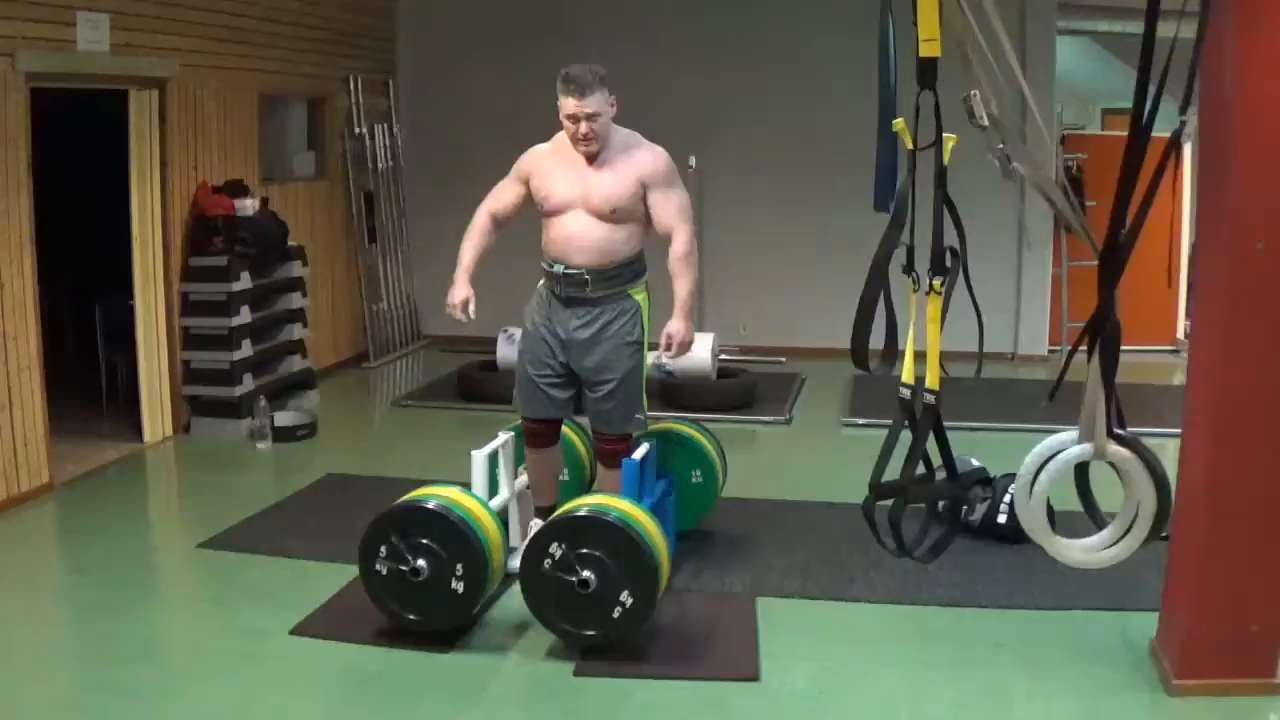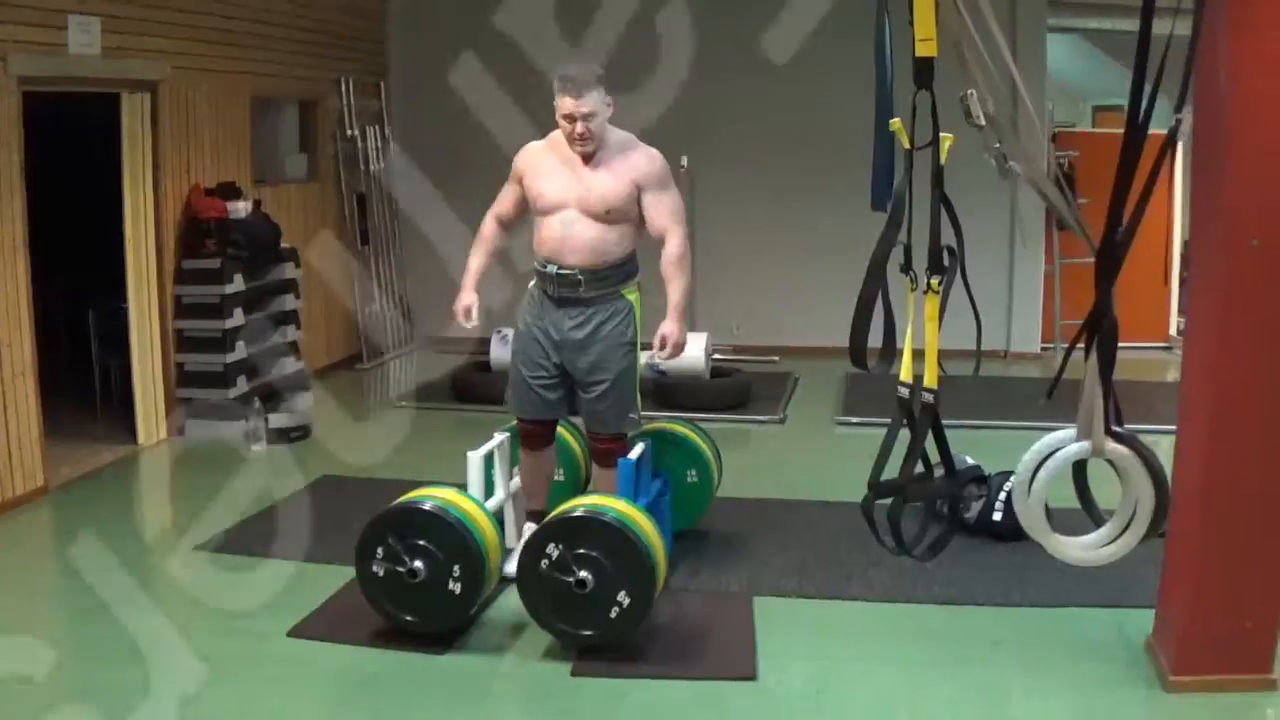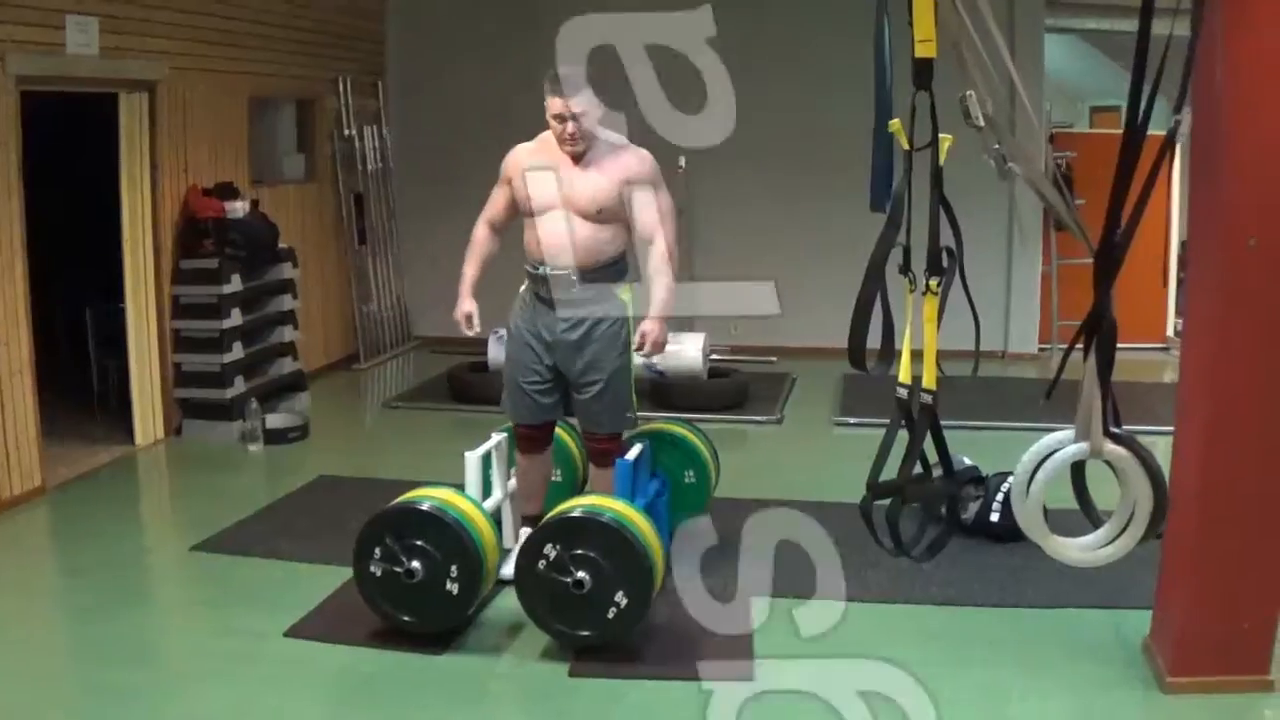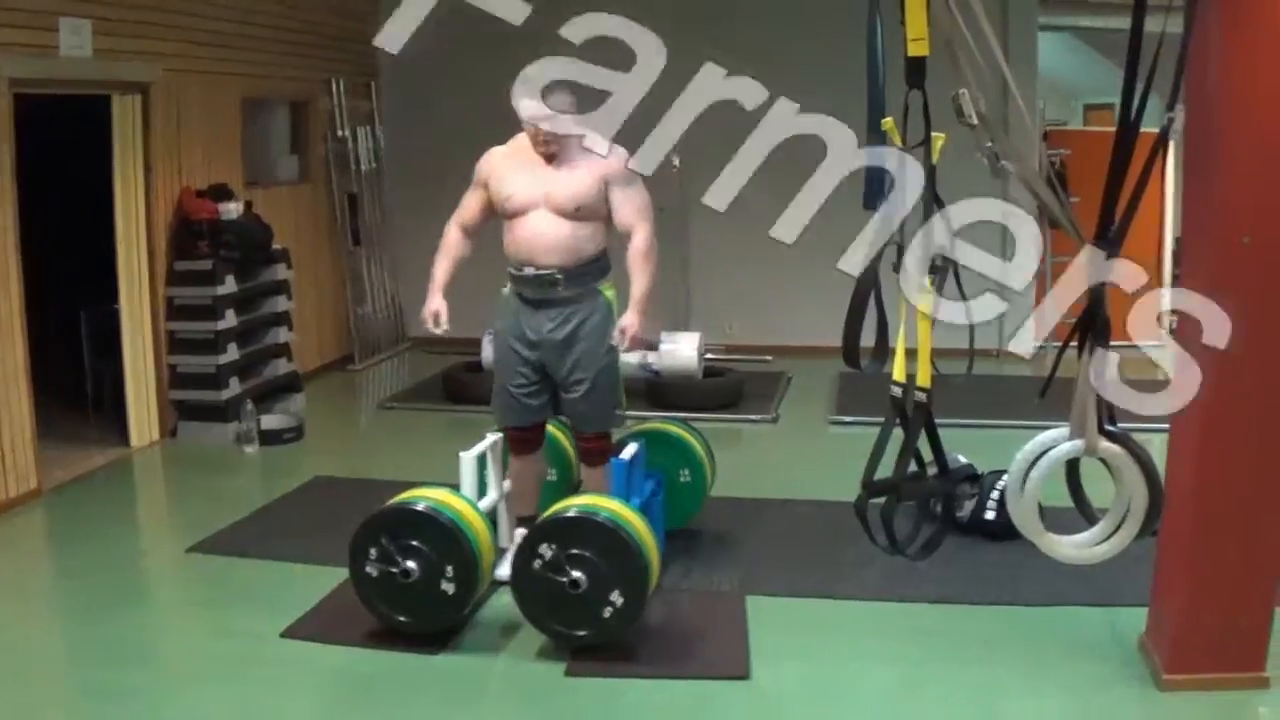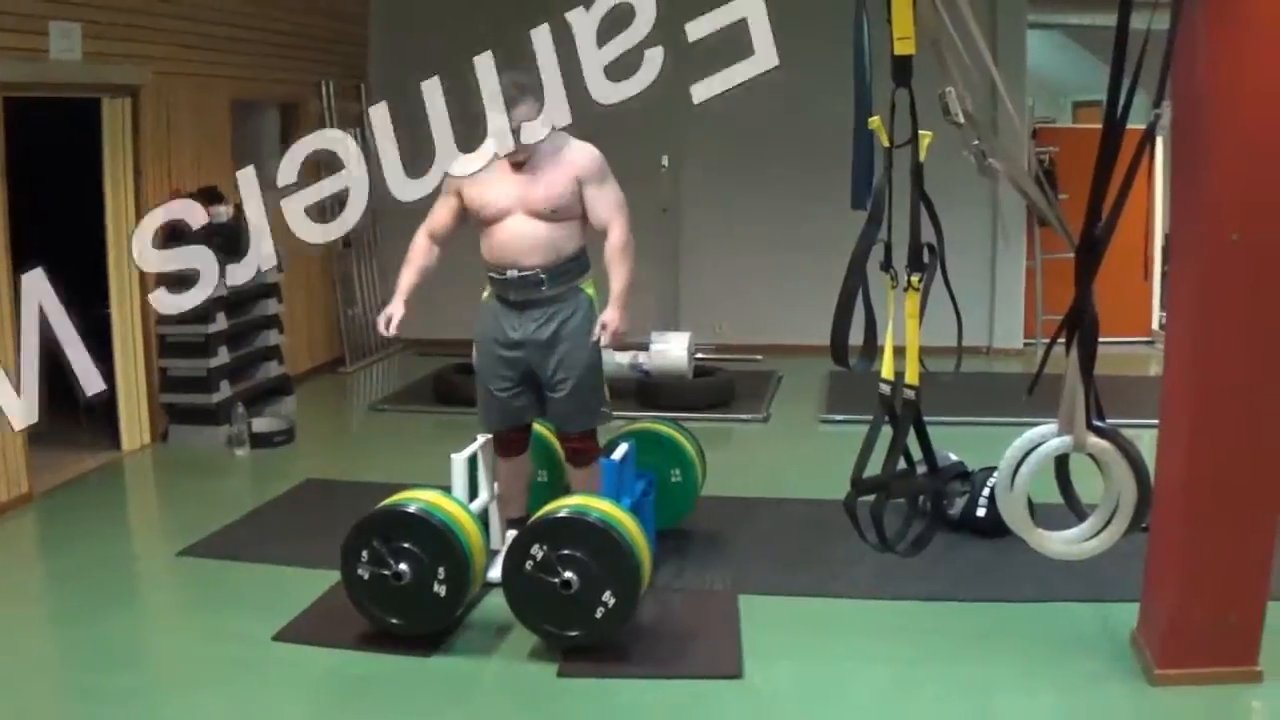
dt=0.2s
person 1, frame 1
left shoulder: (649, 161)
right shoulder: (539, 159)
left elbow: (680, 236)
right elbow: (489, 214)
left wrist: (681, 312)
right wrist: (462, 277)
left hip: (614, 308)
right hip: (550, 302)
left knee: (612, 433)
right knee: (537, 422)
right ankle: (542, 523)
person 1, frame 2
left shoulder: (643, 162)
right shoulder: (532, 158)
left elbow: (673, 239)
right elbow: (497, 220)
left wrist: (675, 314)
right wrist: (469, 284)
left hip: (606, 307)
right hip: (542, 303)
left knee: (607, 433)
right knee: (532, 424)
right ankle: (534, 529)
person 1, frame 3
left shoulder: (631, 163)
right shoulder: (521, 160)
left elbow: (659, 240)
right elbow: (489, 224)
left wrist: (658, 312)
right wrist: (467, 290)
left hip: (600, 307)
right hip: (535, 304)
left knee: (602, 434)
right knee: (529, 428)
right ankle: (529, 533)
person 1, frame 4
left shoulder: (608, 161)
right shoulder: (496, 162)
left elbow: (641, 235)
right elbow: (461, 228)
left wrist: (637, 305)
right wrist: (437, 289)
left hip: (583, 305)
right hip: (519, 307)
left knee: (591, 432)
right knee: (520, 430)
right ankle: (524, 535)
person 1, frame 5
left shoulder: (580, 159)
right shoulder: (466, 171)
left elbow: (616, 231)
right elbow: (431, 236)
left wrist: (616, 303)
right wrist: (400, 296)
left hip: (565, 305)
right hip: (500, 310)
left knee: (576, 431)
right knee: (507, 431)
right ankle: (515, 536)
